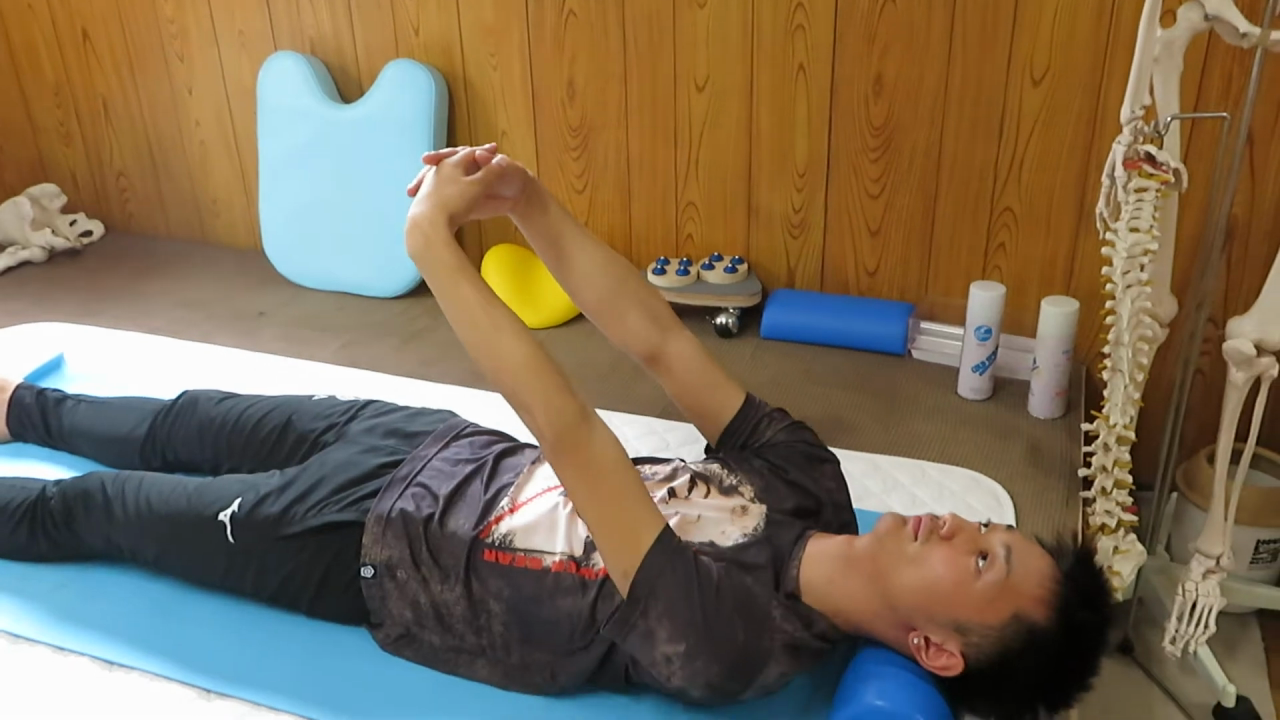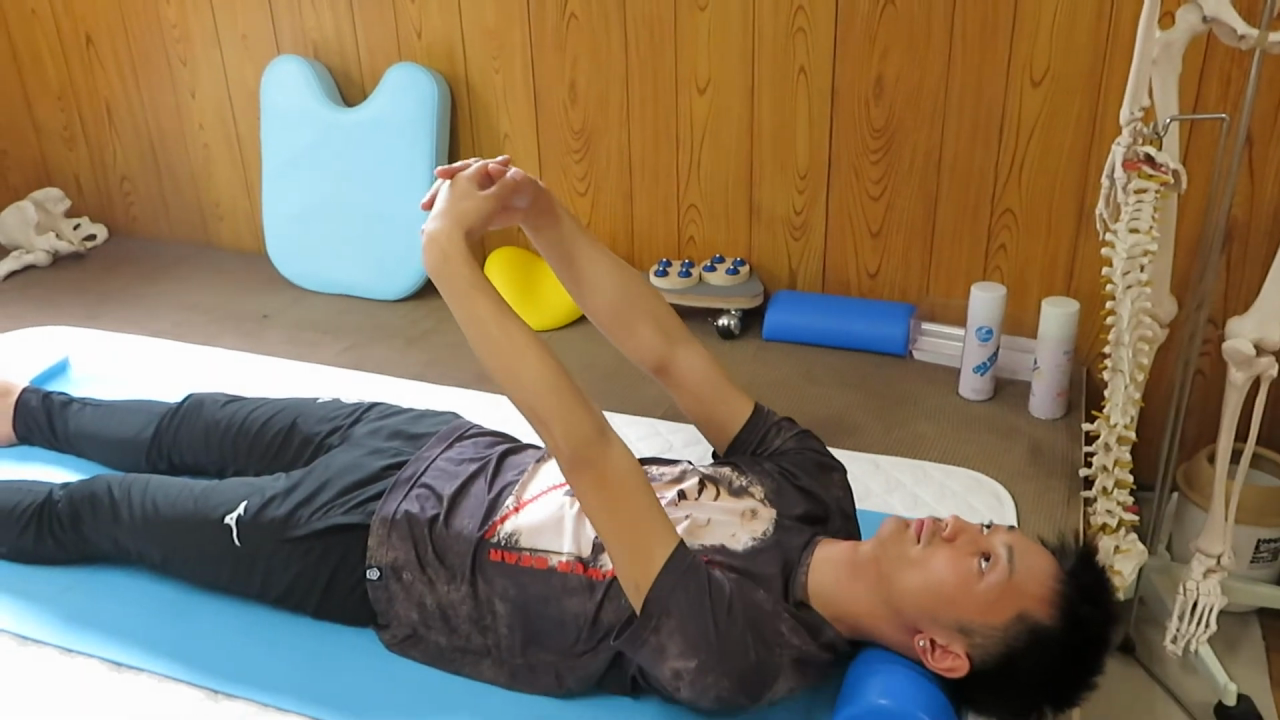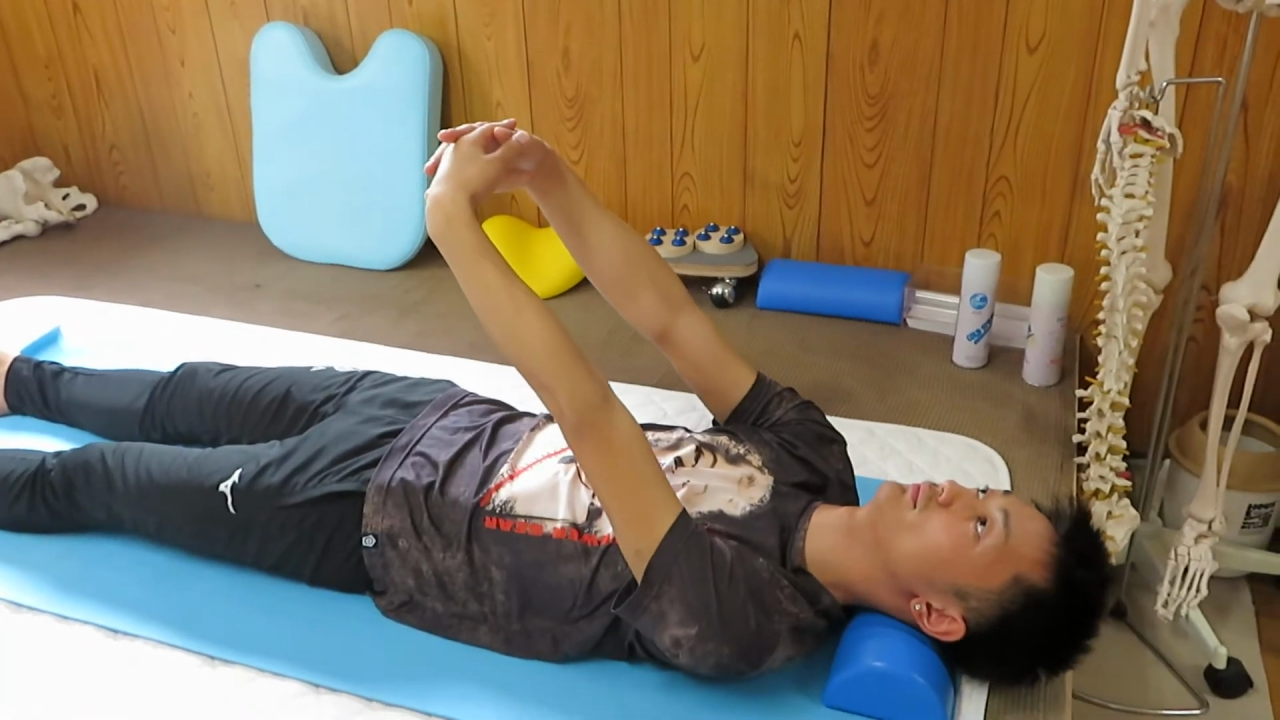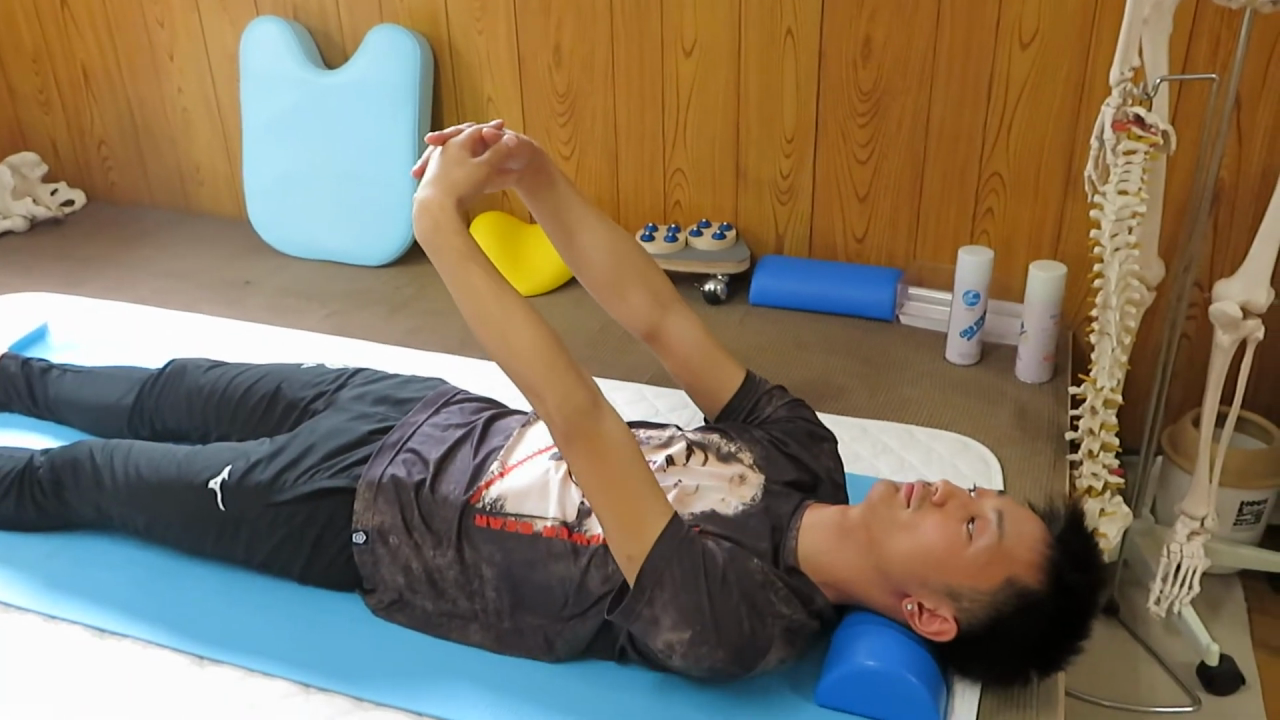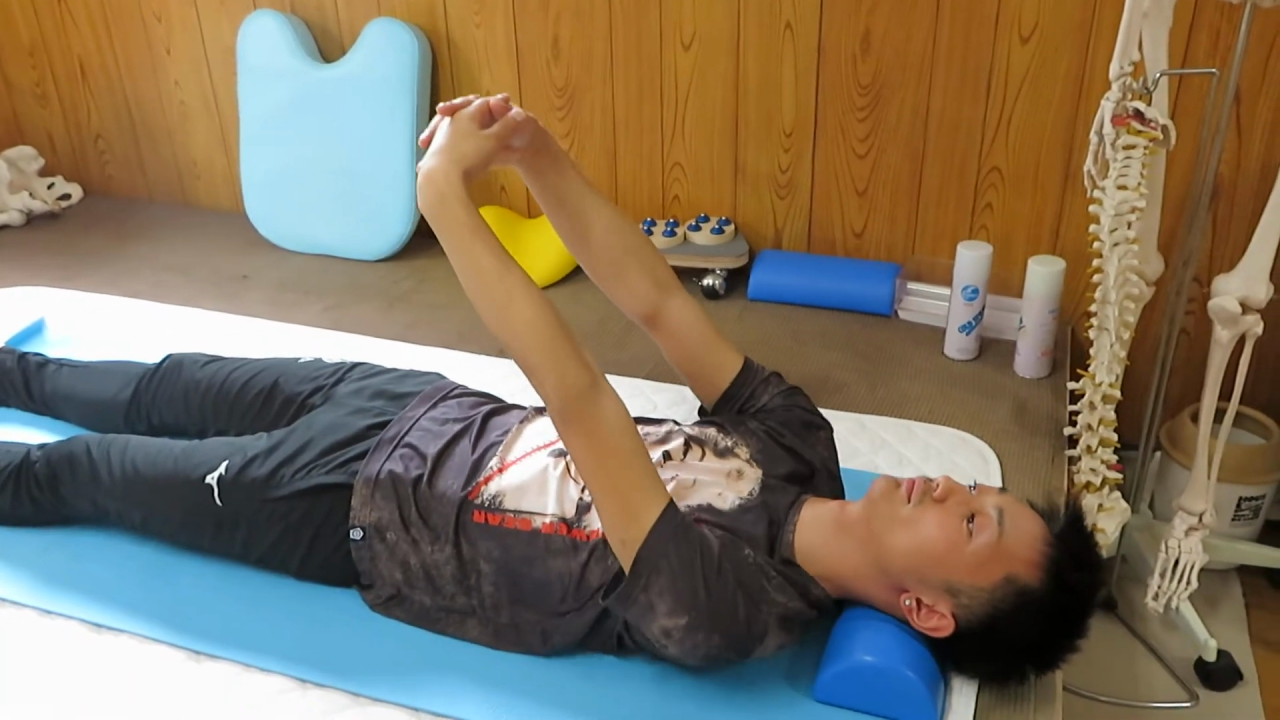
dt=1s
person 1, frame 1
right shoulder: (809, 480)
left elbow: (569, 433)
right elbow: (655, 339)
left wrist: (431, 243)
right wrist: (527, 203)
left hip: (372, 548)
right hip: (438, 450)
left knee: (102, 512)
right knee: (180, 424)
person 1, frame 2
right shoulder: (815, 484)
left elbow: (586, 454)
right elbow: (664, 346)
left wrist: (449, 256)
right wrist: (538, 215)
left hip: (375, 551)
right hip: (444, 451)
left knee: (110, 513)
right knee: (191, 428)
person 1, frame 3
left shoulder: (743, 622)
right shoulder: (814, 456)
left elbow: (588, 417)
right elbow: (666, 316)
left wrist: (452, 220)
right wrist: (546, 176)
left hip: (371, 517)
right hip: (446, 421)
left knee: (97, 481)
right knee: (187, 397)
person 1, frame 4
left shoulder: (734, 623)
right shoulder: (802, 452)
left elbow: (576, 421)
right elbow: (653, 313)
left wrist: (438, 223)
right wrist: (530, 173)
left hip: (362, 517)
right hip: (429, 416)
right knee: (170, 394)
person 1, frame 5
left shoulder: (728, 608)
right shoulder: (799, 443)
left elbow: (578, 402)
right elbow: (657, 302)
left wrist: (443, 194)
right wrist: (534, 152)
left hip: (357, 514)
right hip: (426, 410)
right knee: (167, 389)
